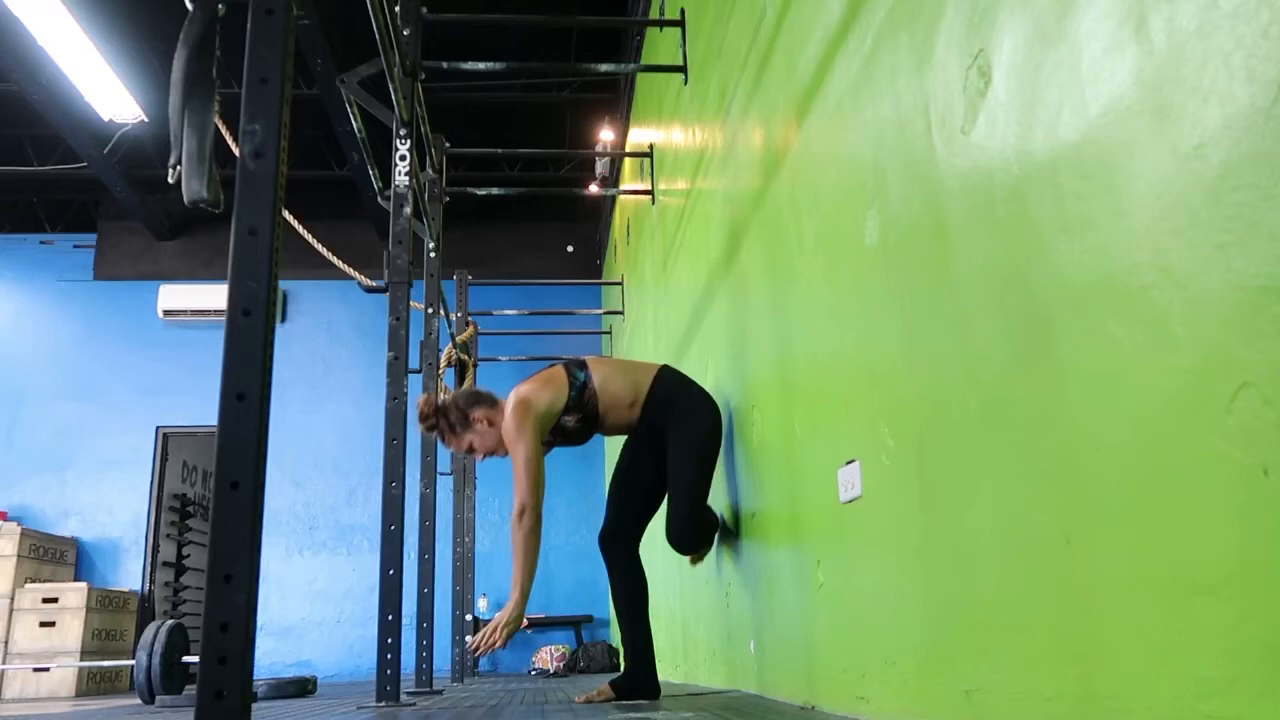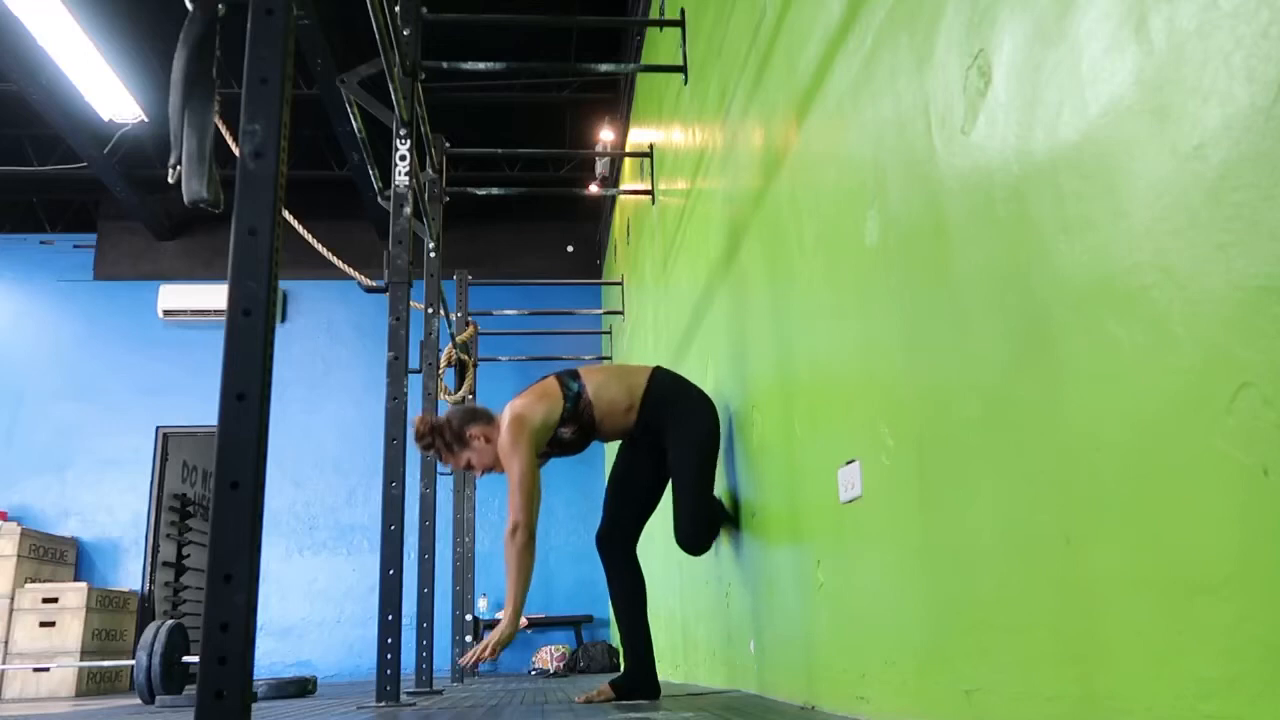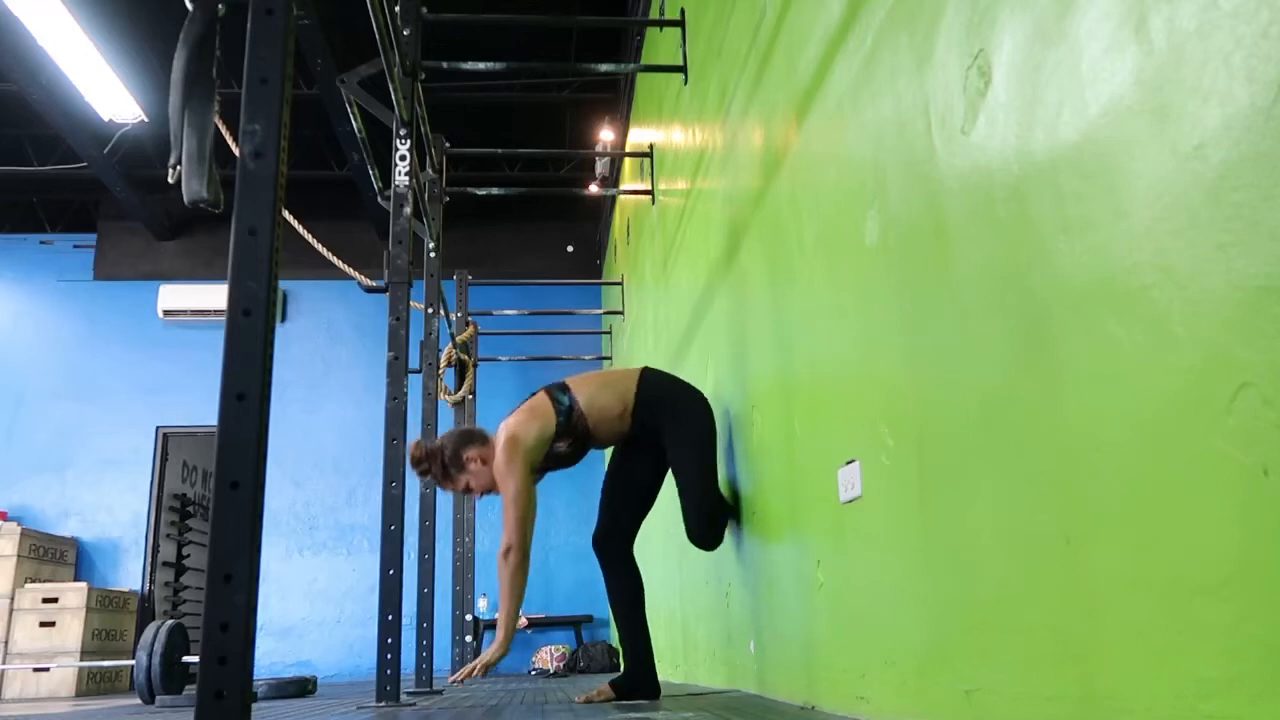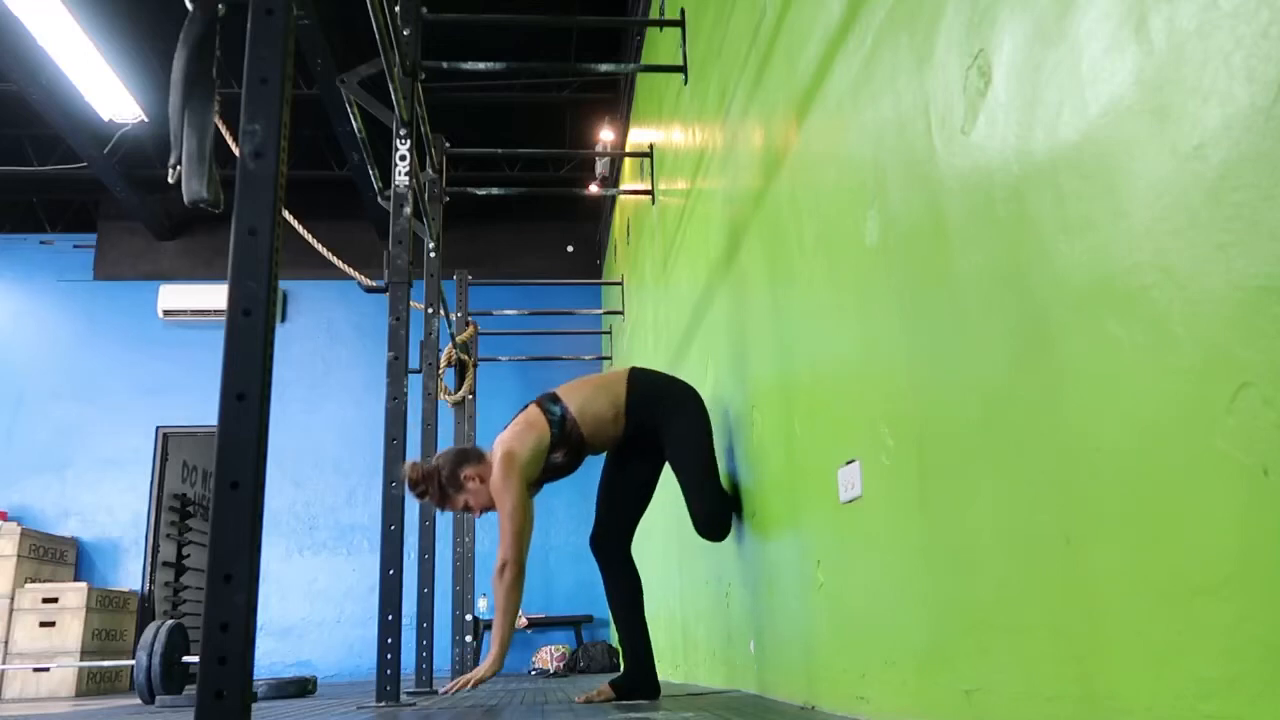
dt=0.1s
person 1, frame 1
left shoulder: (520, 412)
right shoulder: (522, 416)
left elbow: (527, 512)
right elbow: (525, 514)
left wrist: (516, 605)
right wrist: (515, 604)
left hip: (682, 408)
right hip: (652, 422)
left knee: (683, 535)
right knee: (617, 540)
left ankle: (704, 523)
right ankle: (639, 674)
person 1, frame 2
left shoulder: (515, 427)
right shoulder: (518, 427)
left elbow: (520, 528)
right elbow: (521, 527)
left wrist: (509, 619)
right wrist: (510, 616)
left hip: (680, 410)
right hip: (651, 425)
left knee: (691, 536)
right knee: (614, 541)
left ankle: (711, 514)
right ankle: (639, 675)
person 1, frame 3
left shoulder: (511, 447)
right shoulder: (512, 444)
left elbow: (513, 550)
right elbow: (515, 551)
left wrist: (501, 639)
right wrist: (505, 634)
left hip: (672, 407)
right hip: (642, 425)
left knee: (703, 530)
right knee: (610, 543)
left ankle: (717, 504)
right ankle: (639, 674)
person 1, frame 4
left shoulder: (507, 462)
right shoulder: (509, 459)
left elbow: (509, 564)
right elbow: (510, 563)
left wrist: (496, 655)
right wrist: (497, 651)
left hip: (667, 405)
right hip: (639, 427)
left knee: (710, 524)
right knee: (608, 543)
left ankle: (719, 496)
right ankle: (639, 675)
